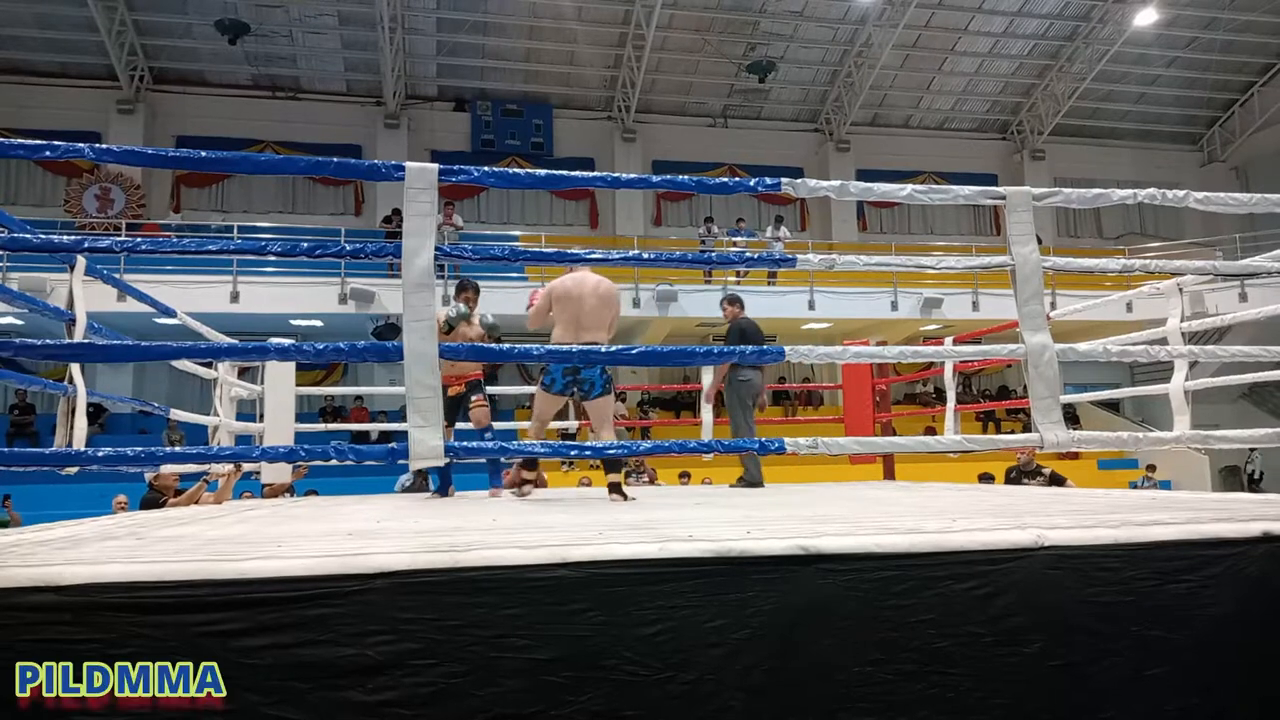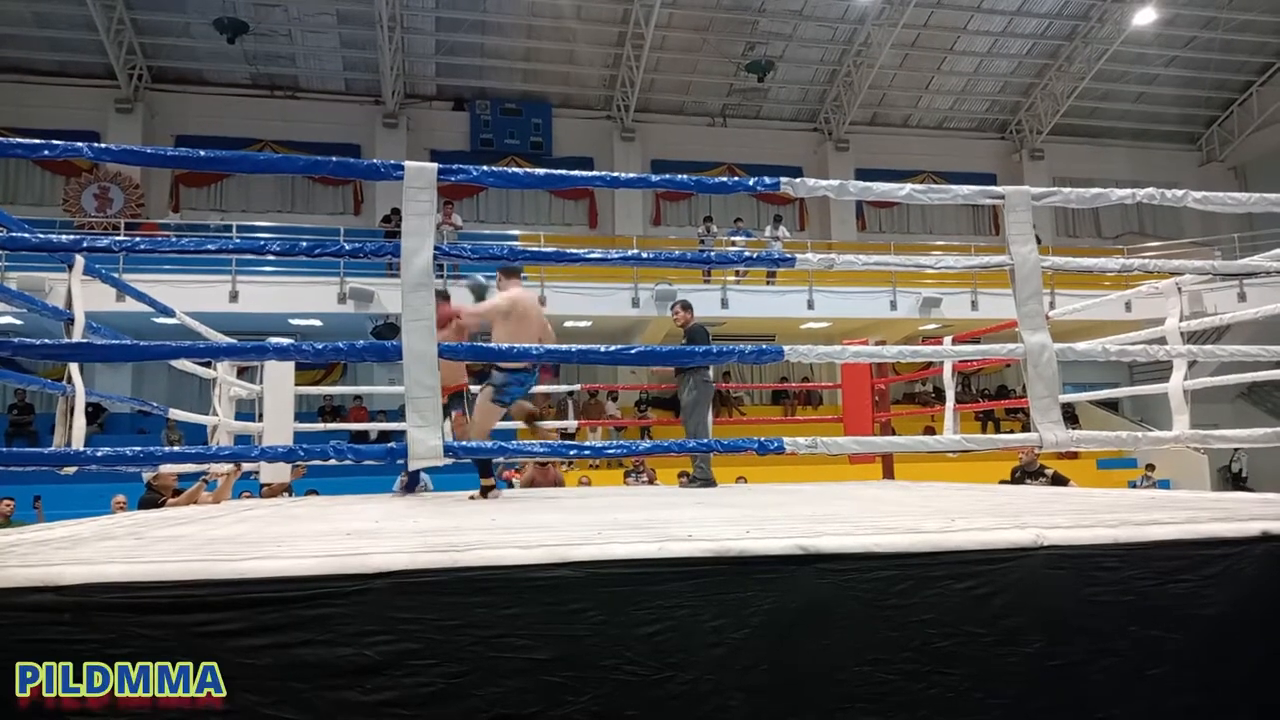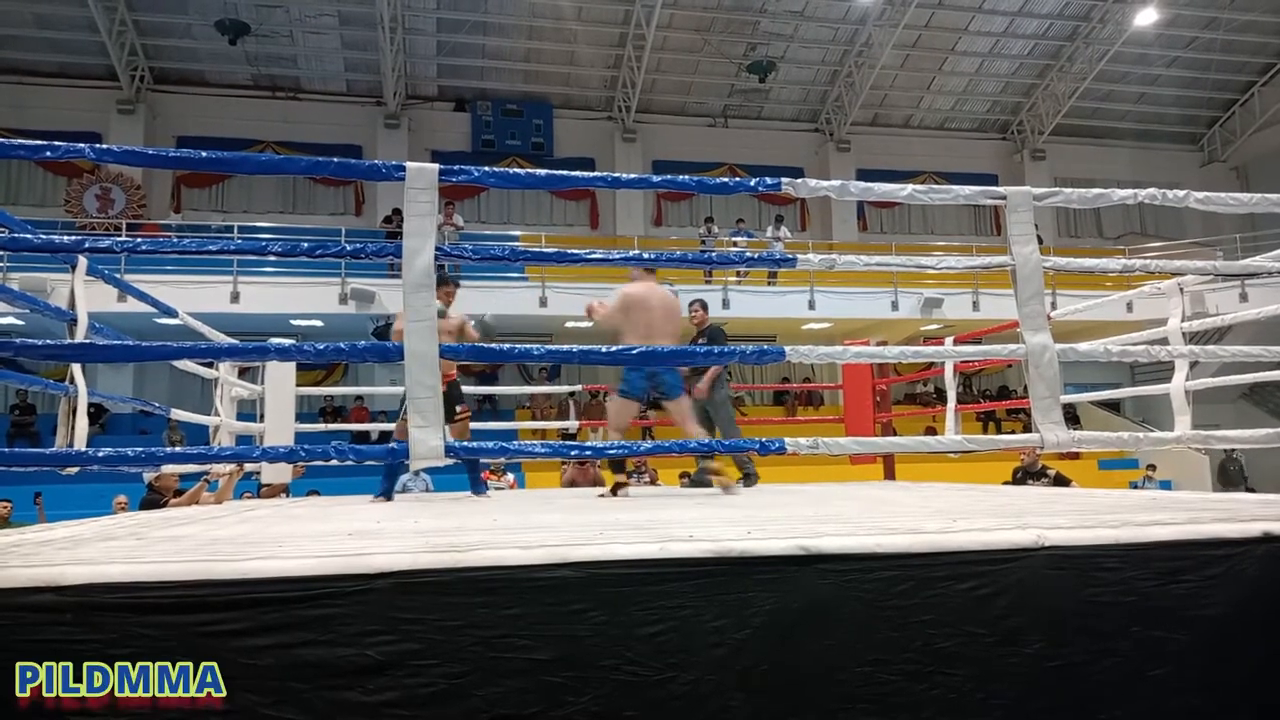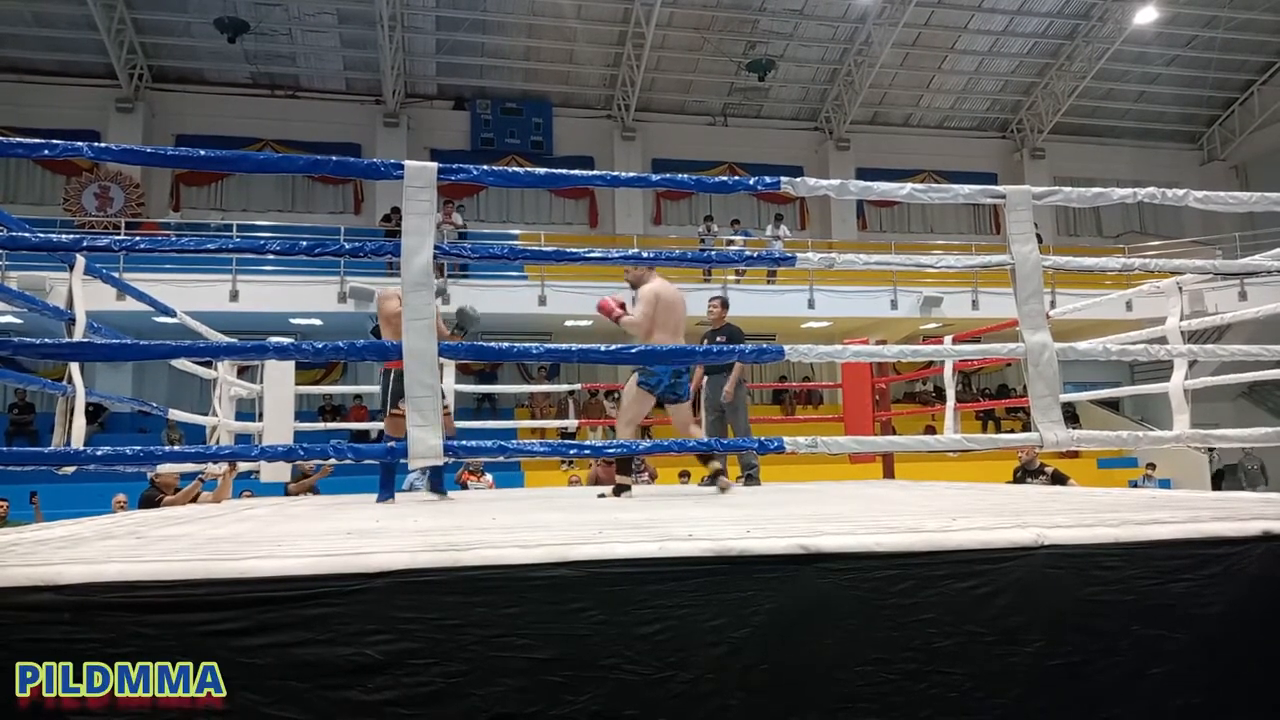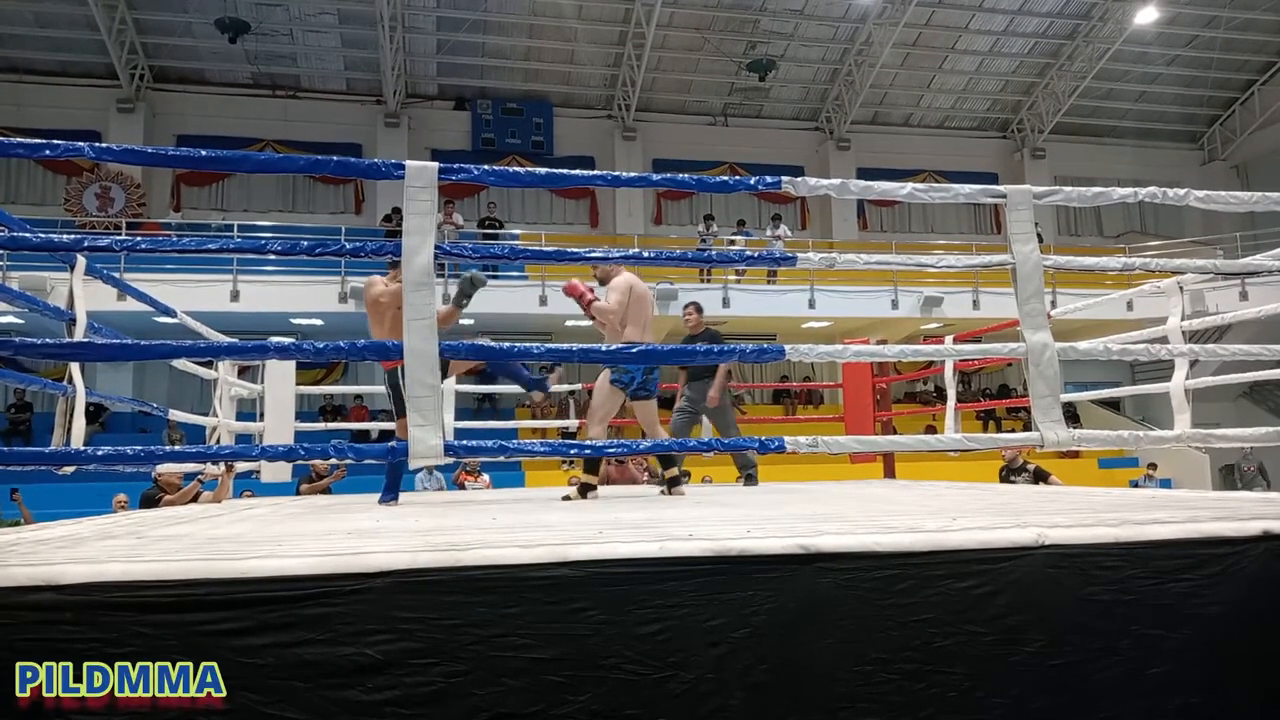
dt=1s
person 1, frame 1
left shoulder: (556, 285)
right shoulder: (610, 288)
left elbow: (533, 322)
left wrist: (534, 303)
left hip: (560, 360)
right hip: (593, 361)
left knee: (539, 422)
right knee: (604, 427)
left ankle: (526, 482)
right ankle: (615, 487)
person 1, frame 2
left shoulder: (508, 299)
right shoulder: (532, 301)
left elbow: (473, 314)
right elbow: (550, 338)
left wrist: (457, 310)
left hip: (507, 376)
right hip: (526, 373)
left knee: (477, 432)
left ankle: (488, 487)
right ankle: (529, 417)
person 1, frame 3
left shoulder: (629, 293)
right shoulder: (671, 299)
left elbow: (606, 320)
left wrist: (594, 309)
left hip: (638, 367)
right hip: (666, 366)
left knee: (615, 427)
right knee: (690, 426)
left ankle: (619, 484)
right ankle: (715, 473)
person 1, frame 4
left shoulder: (648, 290)
right shoulder: (673, 292)
left elbow: (639, 326)
left wrist: (615, 314)
right wrist: (623, 314)
left hip: (656, 363)
right hip: (679, 364)
left knee: (625, 424)
right knee: (687, 426)
left ankle: (622, 486)
right ankle: (719, 473)
person 1, frame 5
left shoulder: (621, 282)
right shoulder: (639, 286)
left elbow: (611, 314)
left wrist: (585, 297)
right wrist: (590, 308)
left knee: (596, 420)
right knee: (652, 425)
left ankle: (588, 486)
right ankle: (674, 482)
person 2, frame 1
left shoulder: (481, 325)
right shoulder: (441, 318)
left wrist: (495, 336)
right wrist: (448, 325)
left hip: (472, 381)
right hip: (447, 384)
left knee: (482, 422)
left ankle: (496, 480)
right ankle: (445, 485)
person 2, frame 2
left shoulder: (459, 323)
right shoulder: (425, 331)
left elbow: (477, 318)
left wrist: (480, 298)
left hip: (456, 391)
right hip: (433, 394)
left knee: (464, 436)
right knee: (417, 436)
left ankle: (488, 476)
right ankle: (412, 479)
person 2, frame 3
left shoulder: (458, 319)
left elbow: (474, 343)
right elbow: (396, 337)
left wrist: (483, 336)
left hip: (449, 383)
left knee: (463, 435)
right knee: (402, 435)
left ankle: (478, 486)
right ankle: (385, 491)
person 2, frame 4
right shoulder: (390, 295)
left elbow: (445, 340)
right elbow: (393, 317)
left wrist: (460, 329)
right hip: (397, 371)
left knee: (446, 430)
right knee: (395, 429)
left ankle: (436, 483)
right ankle: (385, 493)
person 2, frame 5
right shoulder: (376, 283)
left elbow: (443, 322)
right elbow: (381, 299)
left wrist: (461, 298)
right hip: (398, 367)
right knee: (406, 430)
left ankle: (536, 385)
right ankle: (389, 493)
person 3, frame 1
left shoulder: (737, 327)
right shoulder: (756, 328)
left wrist: (713, 386)
right wrist: (762, 393)
left hip: (741, 378)
right hip: (755, 378)
left knee: (743, 429)
right knee: (744, 427)
left ankle: (753, 477)
right ankle: (751, 474)
person 3, frame 2
left shoulder: (697, 330)
right shoulder: (687, 335)
left hip: (697, 382)
right hip: (689, 383)
left knee: (697, 430)
right knee: (692, 430)
left ankle: (703, 476)
right ankle: (699, 475)
person 3, frame 3
left shoulder: (715, 332)
right shoulder: (694, 339)
left wrist: (705, 381)
left hip: (715, 385)
right hip: (699, 388)
left knee: (728, 429)
left ankle: (749, 471)
person 3, frame 4
left shoulder: (733, 331)
right shoulder: (706, 337)
left elbow: (741, 359)
right elbow: (701, 366)
left wrist: (731, 384)
right wrist: (691, 390)
left hip: (729, 383)
right hip: (710, 385)
left knee: (741, 430)
right knee: (714, 433)
left ankle: (751, 473)
person 3, frame 5
left shoulder: (712, 336)
right shoulder: (685, 342)
left elbow: (724, 363)
left wrist: (715, 389)
right wrist: (678, 398)
left hip: (712, 388)
right hip: (691, 391)
left knee: (730, 432)
right knee: (676, 429)
left ankle: (750, 472)
